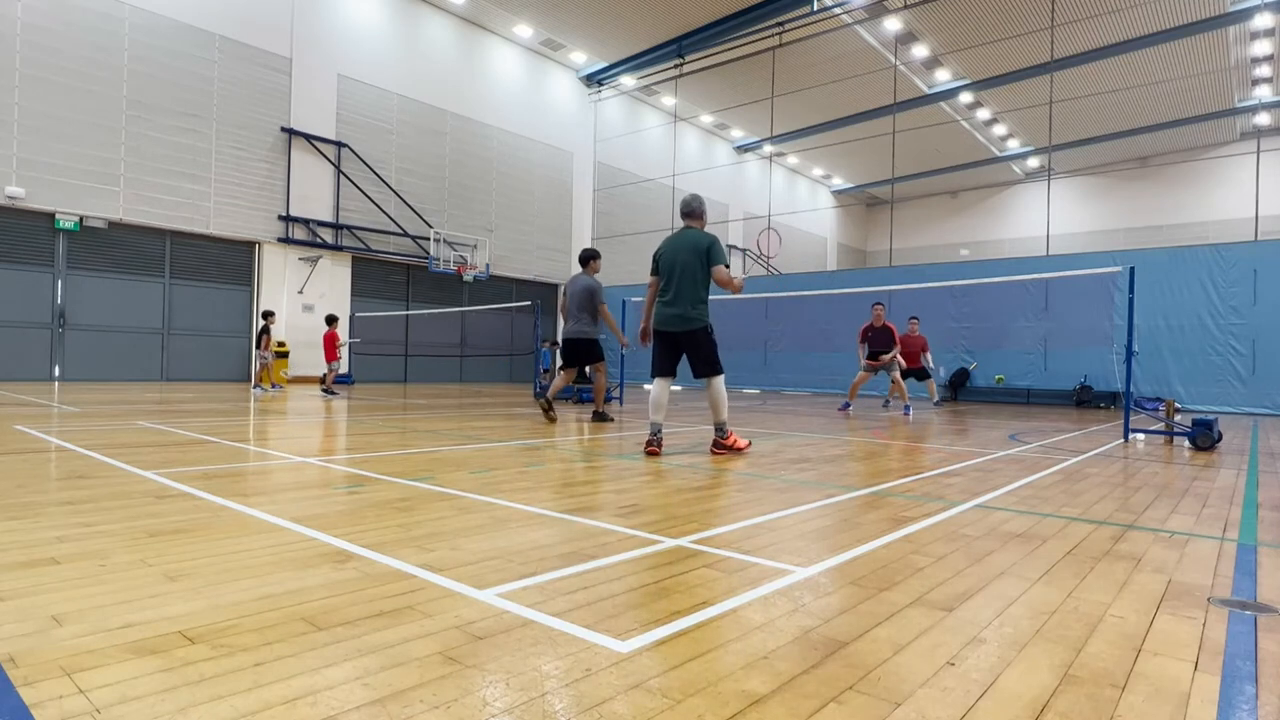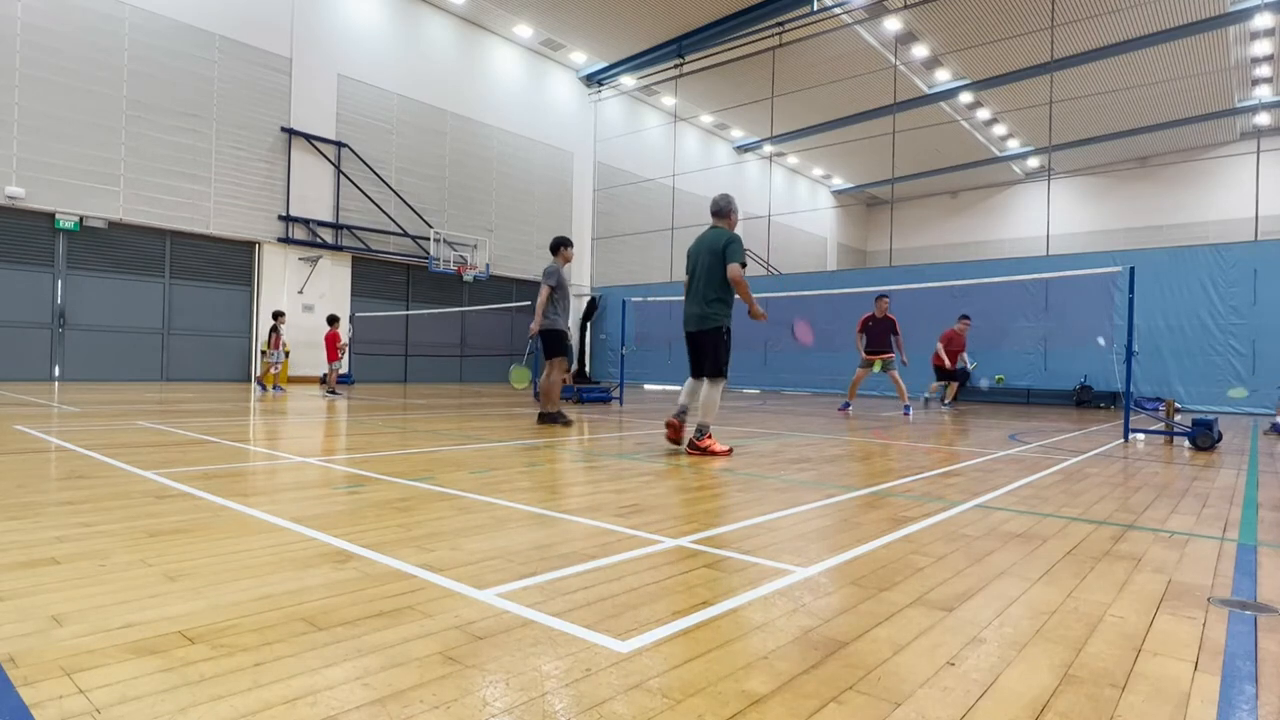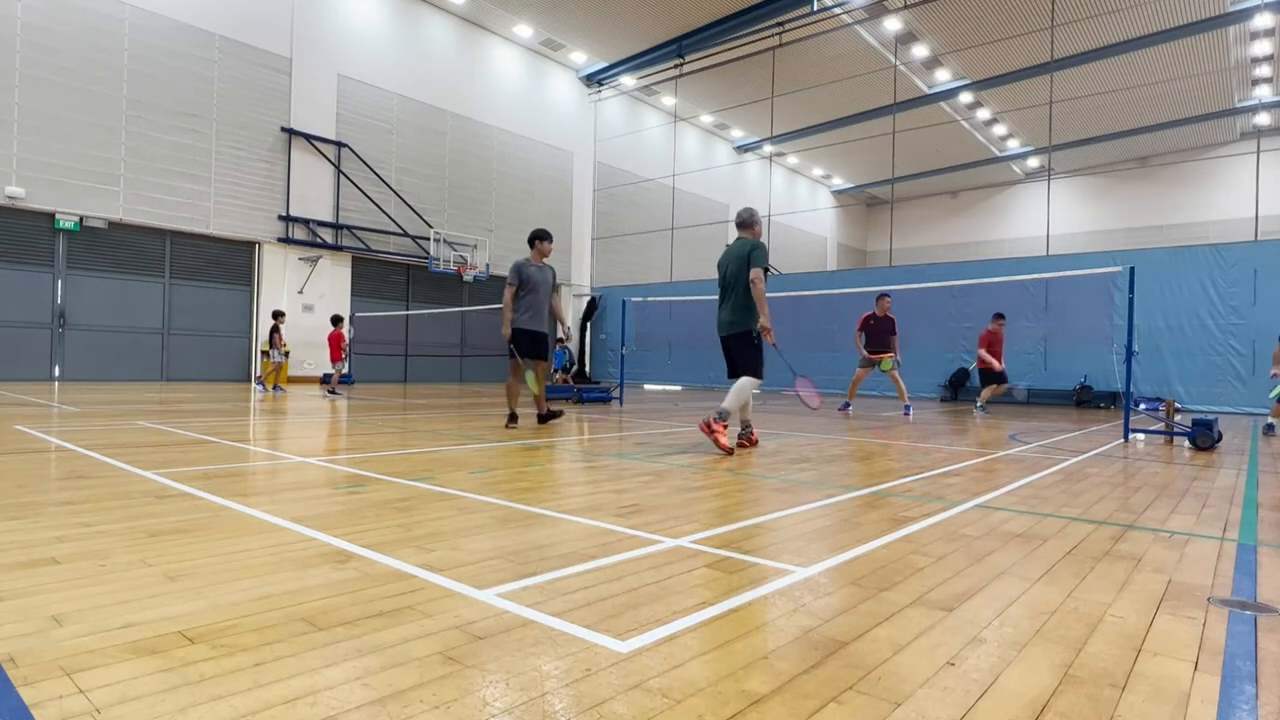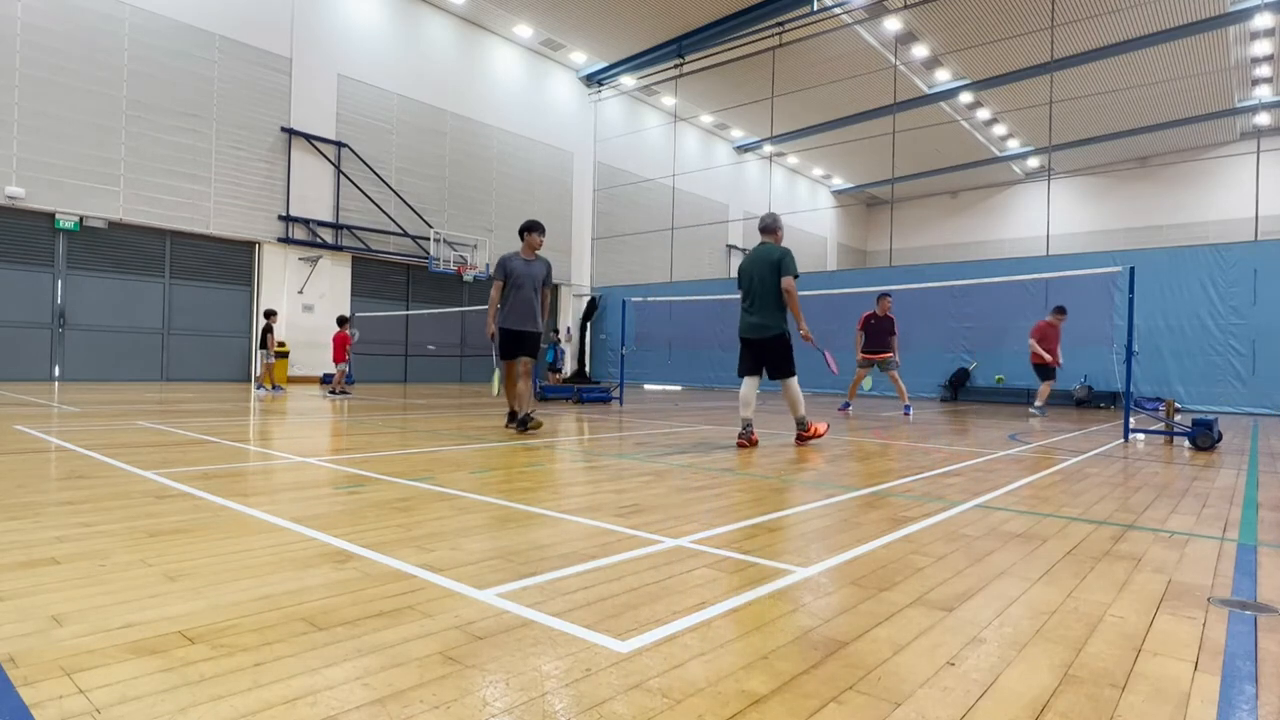
dt=0.5s
person 1, frame 1
left shoulder: (665, 244)
right shoulder: (708, 241)
left elbow: (652, 286)
right elbow: (720, 277)
left wrist: (645, 321)
right wrist: (735, 285)
left hip: (663, 322)
right hip: (694, 321)
left knee: (662, 378)
right knee: (714, 375)
left ankle: (654, 436)
right ankle: (723, 436)
person 1, frame 2
left shoulder: (697, 242)
right shoulder: (731, 239)
right elbow: (734, 275)
right wrist: (752, 305)
left hip: (692, 319)
right hip: (715, 319)
left knee: (697, 376)
right knee: (714, 378)
left ankle: (679, 417)
right ankle: (700, 438)
person 1, frame 3
left shoulder: (726, 254)
right shoulder: (756, 247)
right elbow: (755, 279)
right wrist: (764, 316)
left hip: (726, 324)
right hip: (745, 324)
left knee: (741, 377)
right knee: (752, 376)
left ankle: (746, 432)
right ankle: (716, 421)
person 1, frame 4
left shoulder: (747, 259)
right shoulder: (783, 254)
right elbow: (788, 288)
right wrist: (801, 323)
left hip: (747, 330)
right hip: (775, 329)
left knee: (749, 379)
right knee: (788, 378)
left ankle: (746, 431)
right ankle: (804, 429)
person 2, frame 1
left shoulder: (571, 282)
right shoulder: (594, 285)
left elbow: (562, 308)
right elbow: (604, 314)
right wrist: (620, 336)
left hip: (569, 335)
right hip: (586, 336)
left knee: (567, 374)
right knee: (600, 370)
left ankle: (547, 398)
right ankle: (599, 411)
person 2, frame 2
left shoulder: (559, 272)
right shoulder: (553, 269)
right elbow: (543, 295)
left wrist: (565, 328)
right wrist: (536, 320)
left hip: (558, 328)
right hip: (552, 327)
left knee: (552, 369)
right knee: (561, 368)
left ankle: (545, 412)
right ankle: (554, 411)
person 2, frame 3
left shoulder: (550, 271)
right shoulder: (520, 266)
left elbow: (554, 300)
right elbow: (508, 296)
left wrist: (564, 325)
right wrist: (506, 324)
left hip: (541, 329)
right hip: (520, 327)
left knee: (541, 371)
right knee: (516, 370)
left ankle: (543, 412)
right ankle: (512, 414)
person 2, frame 4
left shoulder: (545, 265)
right shoulder: (506, 261)
right elbow: (495, 292)
left wrist: (544, 323)
right wrist: (490, 321)
left hip: (532, 328)
right hip: (507, 326)
left knee: (526, 370)
right knee: (510, 372)
left ankle: (524, 417)
right ankle: (512, 411)
